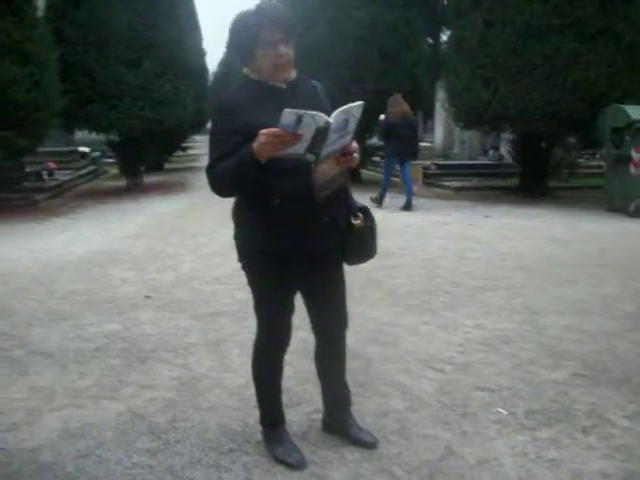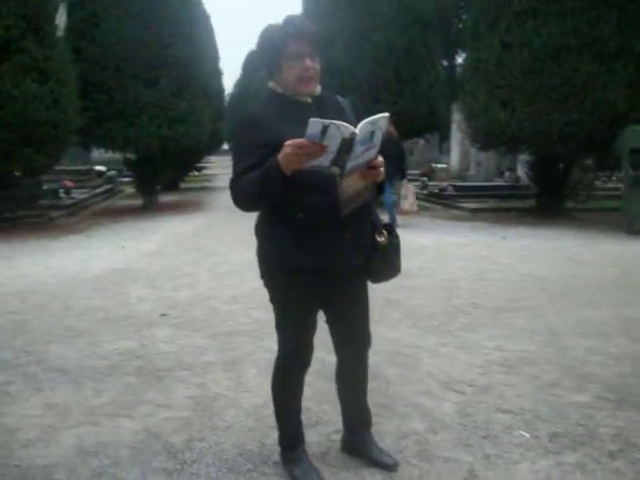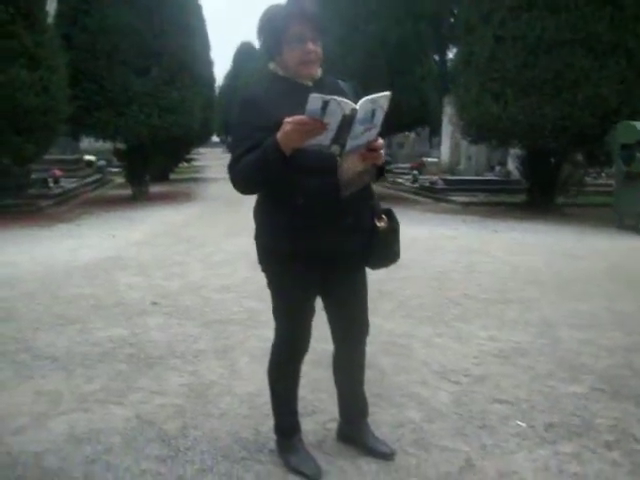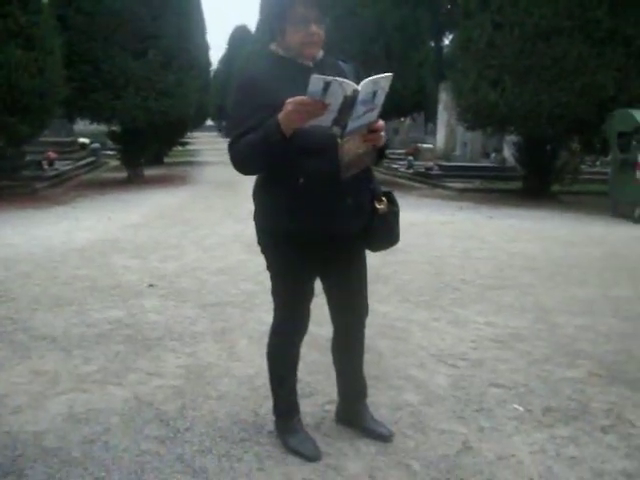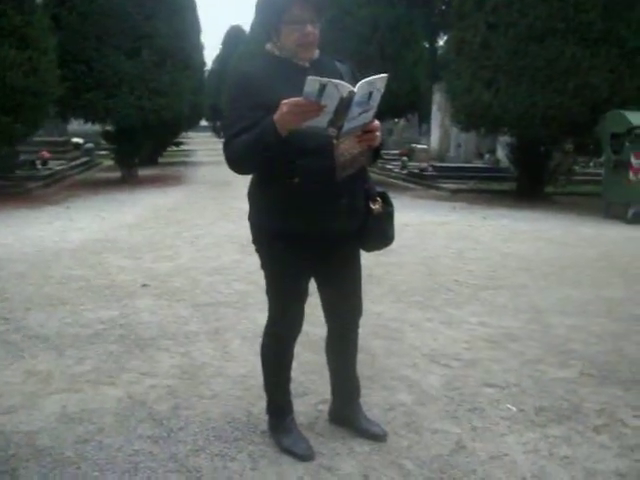
dt=0.7s
person 1, frame 1
left shoulder: (313, 91)
right shoulder: (234, 104)
left elbow: (335, 147)
right elbow: (220, 181)
left wrist: (348, 157)
right wrist: (256, 153)
left hip: (323, 236)
right hip: (270, 246)
left knee: (333, 329)
right knee: (273, 336)
left ankle: (338, 413)
right ankle: (273, 428)
person 1, frame 2
left shoulder: (339, 107)
right shoulder: (258, 119)
left elbow: (361, 169)
right elbow: (244, 195)
left wrist: (374, 171)
right wrist: (282, 166)
left hip: (347, 254)
right hip: (293, 262)
left knee: (355, 348)
right knee: (295, 354)
left ankle: (357, 434)
person 1, frame 3
left shoulder: (339, 91)
right shoulder: (257, 99)
left elbow: (361, 153)
right elbow: (242, 177)
left wrist: (375, 155)
right wrist: (281, 145)
left hip: (346, 240)
right hip: (291, 247)
left knee: (353, 335)
right knee: (292, 340)
left ankle: (354, 423)
right ankle: (288, 437)
person 1, frame 4
left shoulder: (339, 71)
right shoulder: (257, 77)
left elbow: (361, 136)
right elbow: (243, 157)
left wrist: (376, 137)
right wrist: (282, 125)
left hip: (346, 222)
right hip: (290, 227)
left knee: (352, 317)
right knee: (291, 321)
left ankle: (352, 405)
right ankle: (287, 418)
person 1, frame 5
left shoulder: (333, 71)
right shoulder: (251, 75)
left elbow: (354, 135)
right elbow: (238, 156)
left wrist: (371, 137)
right wrist: (278, 125)
left hip: (340, 221)
right hip: (285, 227)
left knee: (346, 317)
right knee: (285, 322)
left ankle: (346, 404)
right ankle: (280, 418)
